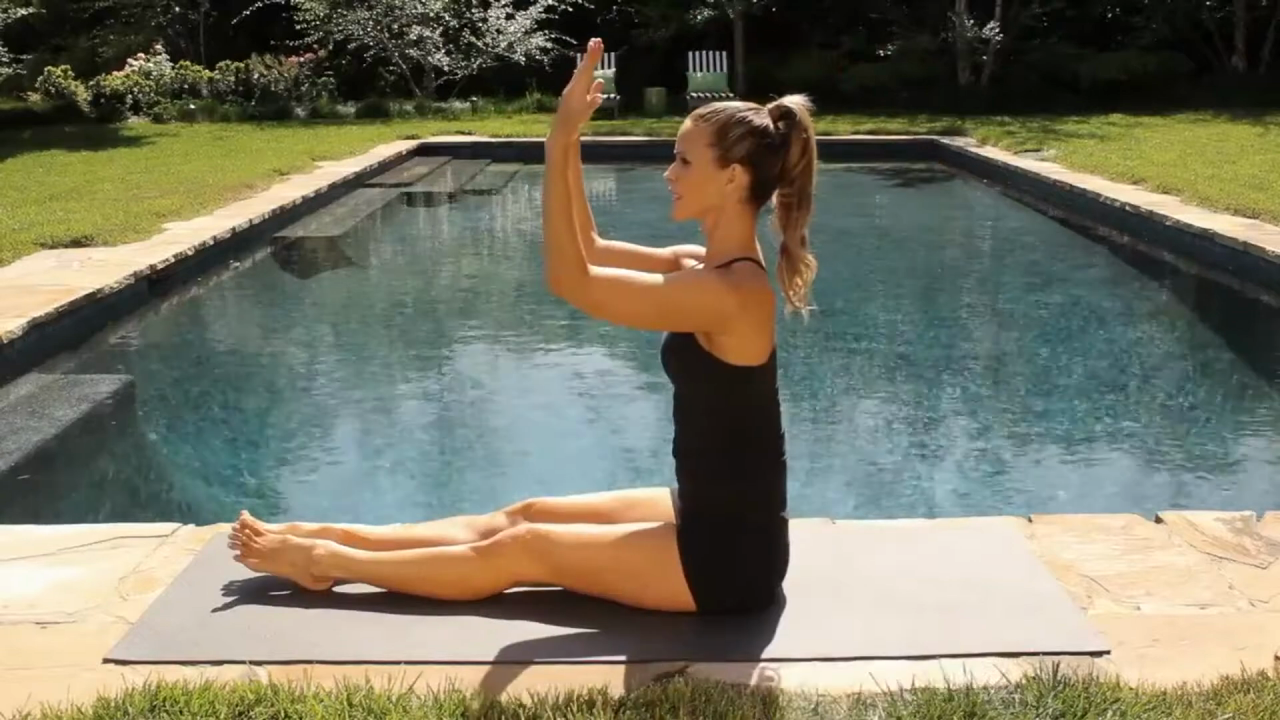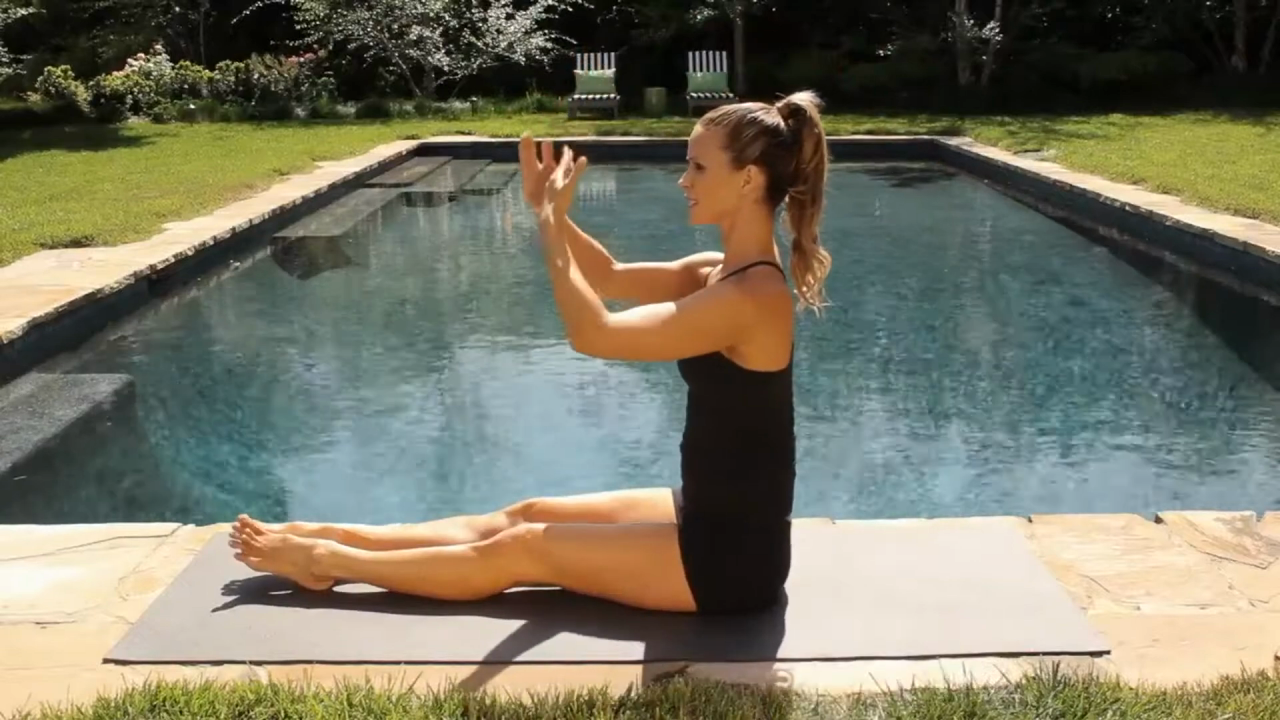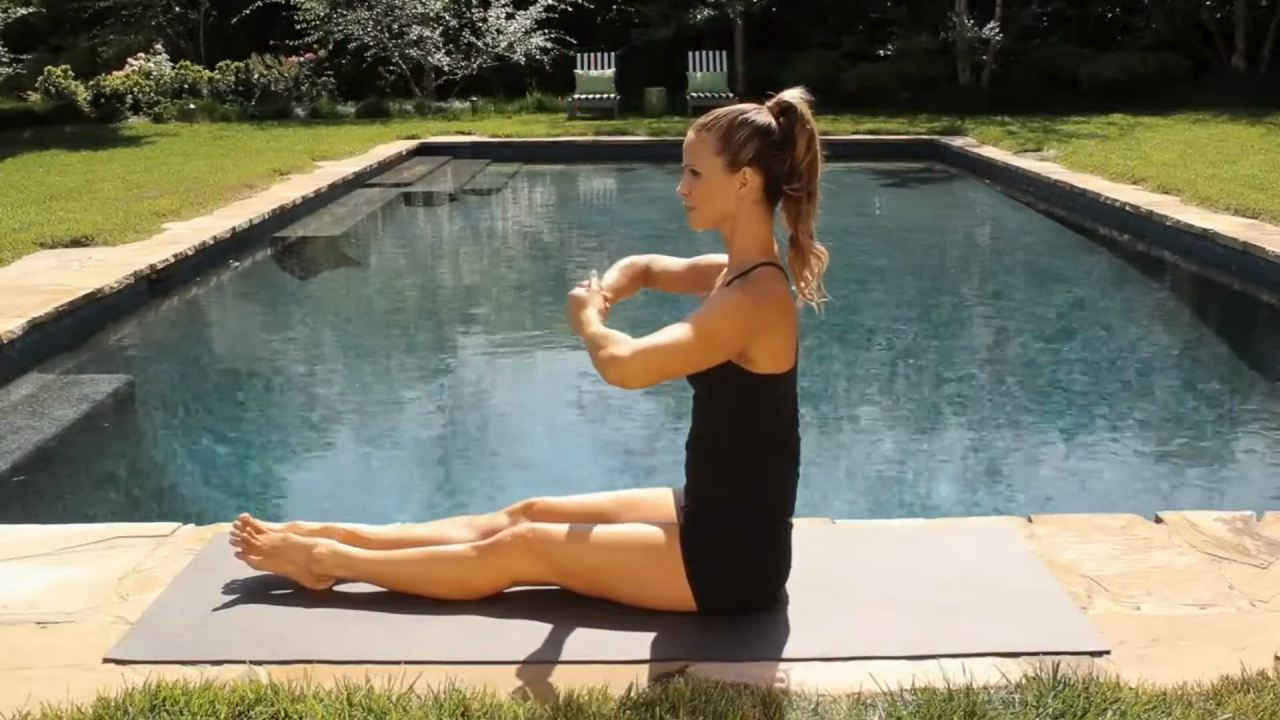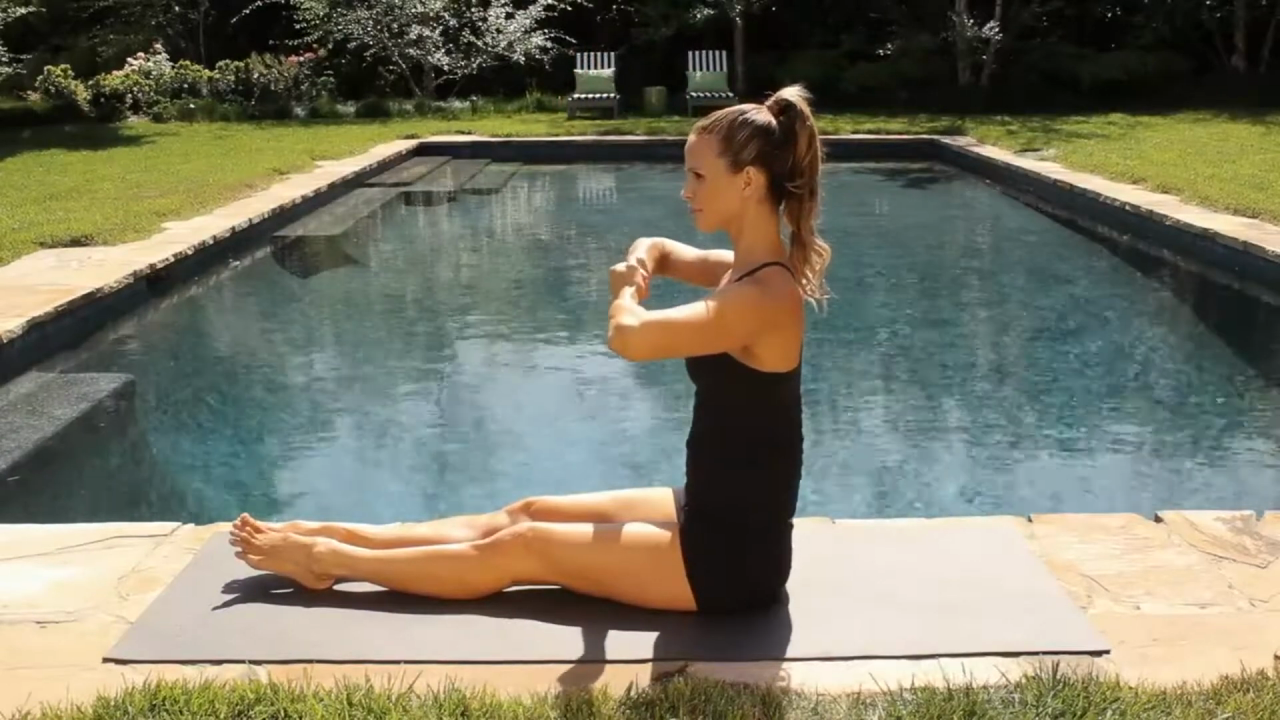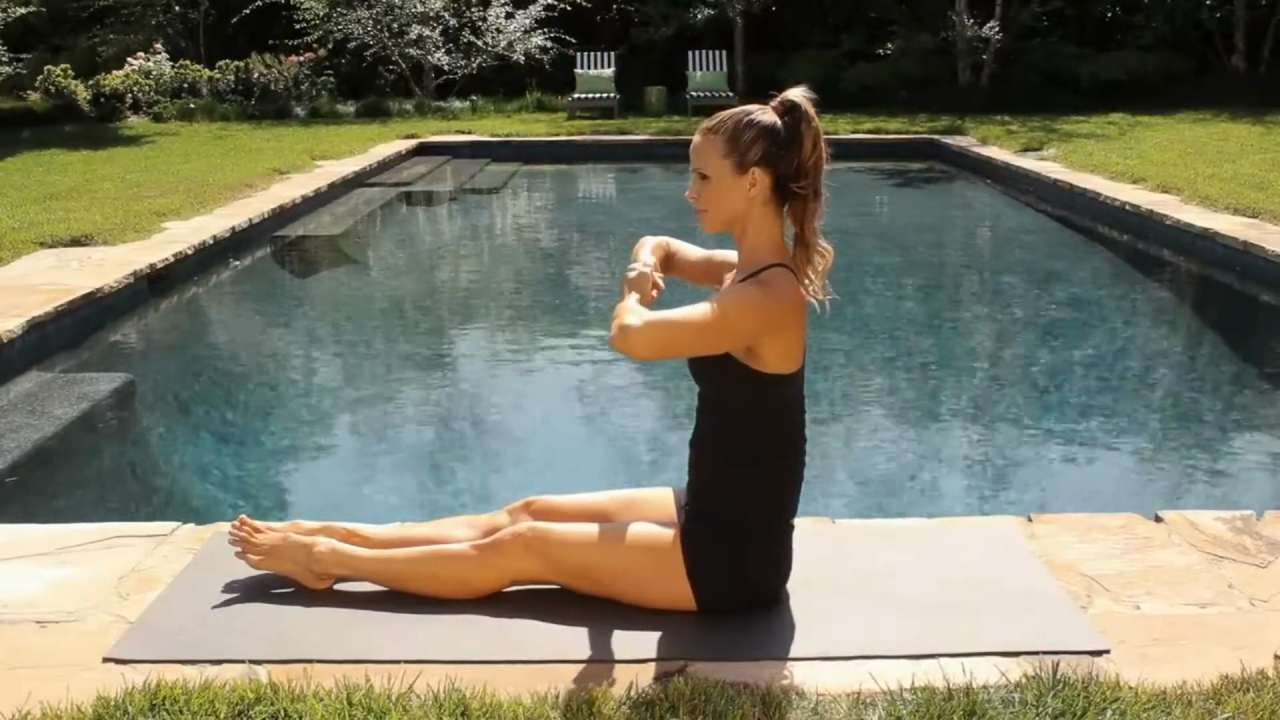
dt=1s
person 1, frame 1
left shoulder: (729, 293)
right shoulder: (708, 266)
left elbow: (571, 280)
right elbow: (592, 251)
left wrist: (559, 146)
right wrist: (566, 143)
left hip: (729, 553)
right hip: (708, 518)
left knee: (518, 550)
right knee: (525, 517)
left ankle: (324, 562)
right ankle: (329, 537)
person 1, frame 2
left shoulder: (748, 297)
right shoulder: (727, 272)
left elbow: (593, 333)
right elbow: (613, 277)
left wrist: (551, 224)
right wrist: (549, 212)
left hip: (732, 553)
right hip: (710, 516)
left knee: (521, 549)
right knee: (527, 515)
left ankle: (328, 561)
right ankle: (334, 536)
person 1, frame 3
left shoulder: (755, 297)
right shoulder: (738, 272)
left elbow: (625, 365)
right elbow: (647, 268)
left wrist: (586, 319)
right wrist: (601, 292)
left hip: (733, 553)
right hip: (712, 516)
left knee: (523, 548)
right knee: (529, 514)
left ankle: (330, 561)
right ankle: (336, 536)
person 1, frame 4
left shoulder: (763, 295)
right shoulder: (747, 270)
left elbow: (628, 336)
right elbow: (655, 249)
left wrist: (625, 291)
right wrist: (637, 267)
left hip: (733, 554)
right hip: (713, 515)
left knee: (521, 548)
right knee: (528, 513)
left ankle: (329, 560)
right ankle: (340, 536)
person 1, frame 5
left shoulder: (765, 297)
right shoulder: (753, 271)
left elbow: (630, 336)
right elbow: (657, 247)
left wrist: (634, 294)
right wrist: (646, 268)
left hip: (734, 554)
right hip: (715, 516)
left knee: (521, 548)
right knee: (529, 513)
left ankle: (329, 560)
right ankle: (342, 535)
